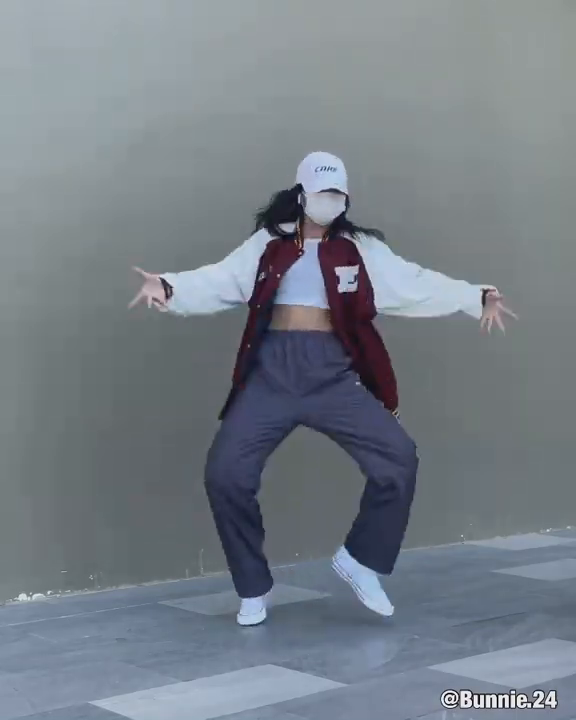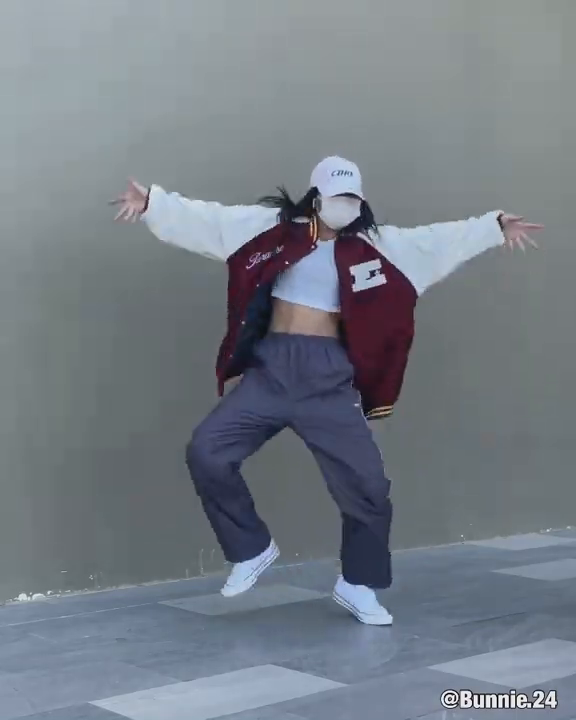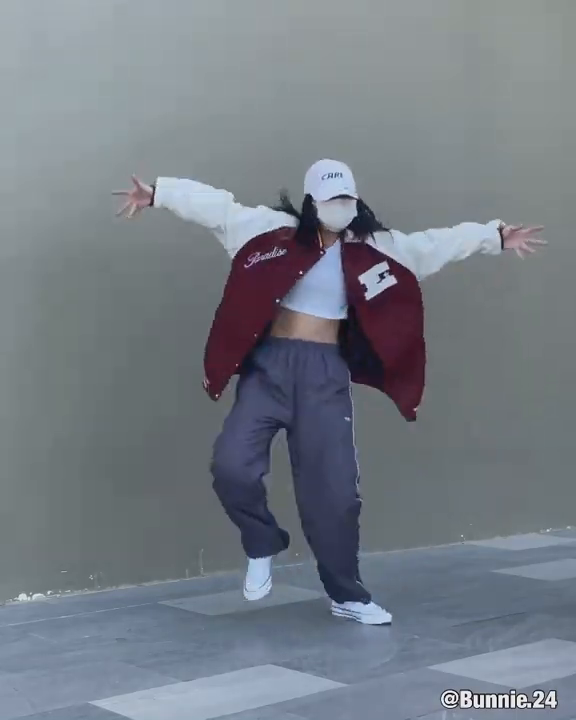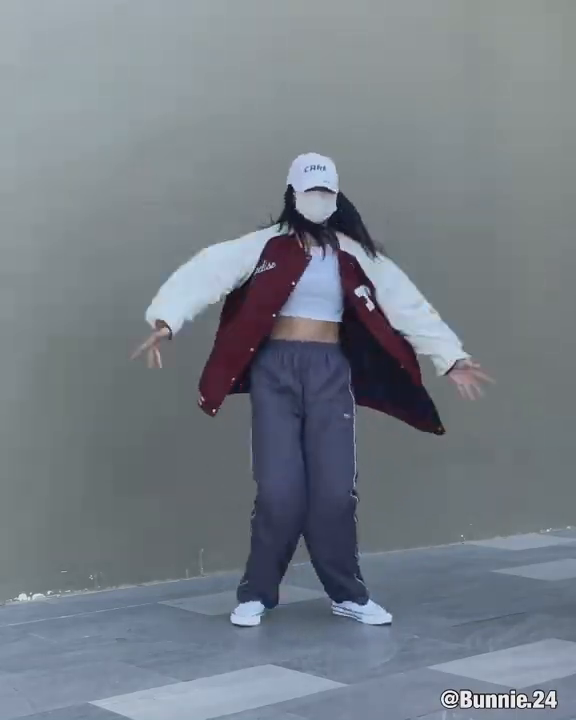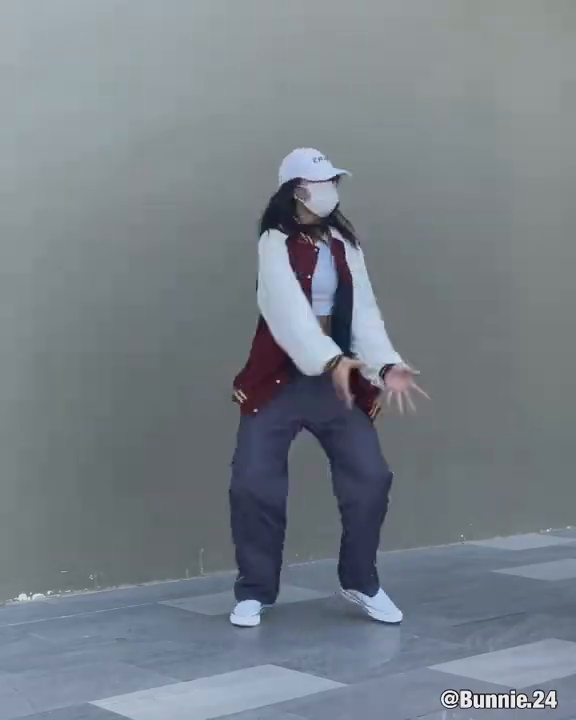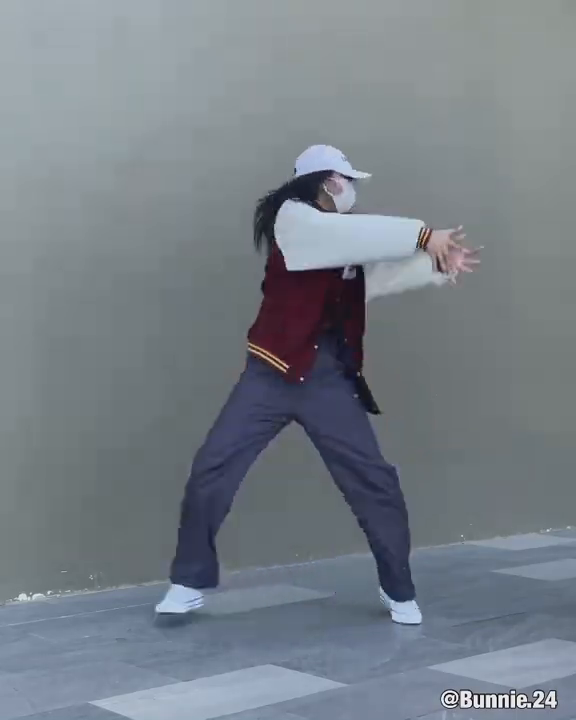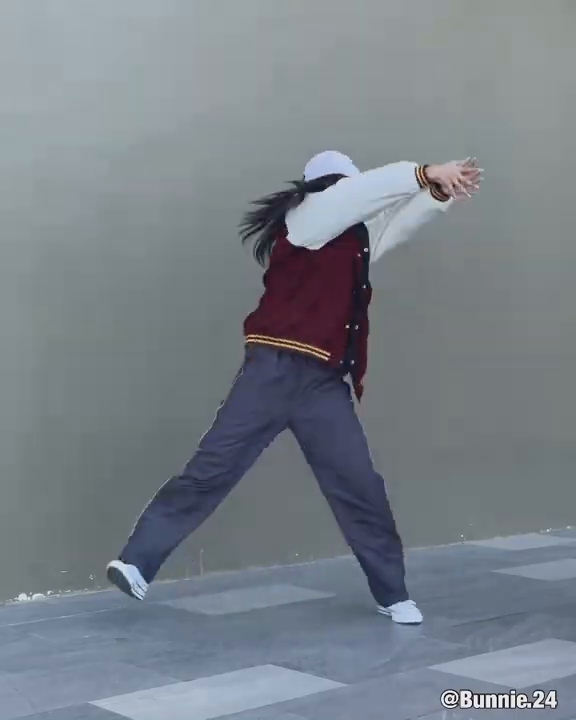
dt=0.1s
person 1, frame 1
left shoulder: (358, 247)
right shoulder: (267, 243)
left elbow: (412, 283)
right elbow: (220, 281)
left wrist: (476, 297)
right wrist: (168, 288)
left hip: (331, 371)
right hip: (277, 367)
left knee: (398, 458)
right knee: (226, 473)
left ankle: (360, 559)
right ankle: (253, 589)
person 1, frame 2
left shoulder: (369, 243)
right shoulder: (272, 227)
left elbow: (435, 241)
right elbow: (207, 219)
left wrist: (494, 226)
right wrist: (151, 200)
left hip: (328, 373)
right hip: (269, 366)
left knee: (366, 483)
right knee: (205, 453)
left ankle: (359, 584)
right ankle: (251, 546)
person 1, frame 3
left shoulder: (374, 247)
right shoulder: (279, 233)
left elbow: (435, 243)
right elbow: (219, 208)
left wrist: (494, 235)
right wrist: (157, 193)
left hip: (326, 377)
right hip: (270, 371)
left knee: (334, 493)
right knee: (232, 467)
left ankle: (348, 595)
right ankle: (264, 545)
person 1, frame 4
left shoulder: (358, 254)
right shoulder: (270, 244)
left elbow: (406, 304)
right elbow: (207, 269)
left wrist: (451, 357)
right wrist: (165, 320)
left hip: (328, 372)
right hip: (275, 375)
left knee: (334, 493)
right knee: (278, 494)
left ankle: (346, 593)
right ankle: (256, 593)
person 1, frame 5
left shoulder: (345, 245)
right shoulder: (276, 243)
left elbow: (363, 314)
right elbow: (284, 309)
left wrist: (386, 365)
right wrist: (333, 361)
left hip: (339, 375)
right hip: (280, 376)
left knee: (371, 479)
right knee: (254, 486)
left ankle: (362, 583)
right ankle: (254, 592)
person 1, frame 6
left shoulder: (346, 236)
right shoulder: (292, 220)
left elbow: (381, 270)
right elbow: (354, 239)
left wrist: (435, 262)
right wrist: (422, 237)
left hip: (327, 374)
right hip: (274, 369)
left knee: (373, 475)
right knee: (215, 467)
left ankle: (397, 588)
right ankle: (191, 579)
person 1, frame 7
left shoulder: (350, 233)
right shoulder: (306, 217)
left elbow: (393, 214)
right elbow: (358, 194)
left wrist: (439, 190)
right wrist: (426, 172)
left hip: (322, 380)
right hip: (272, 369)
left knee: (359, 484)
right knee: (211, 468)
left ankle: (391, 593)
right ankle: (139, 560)
